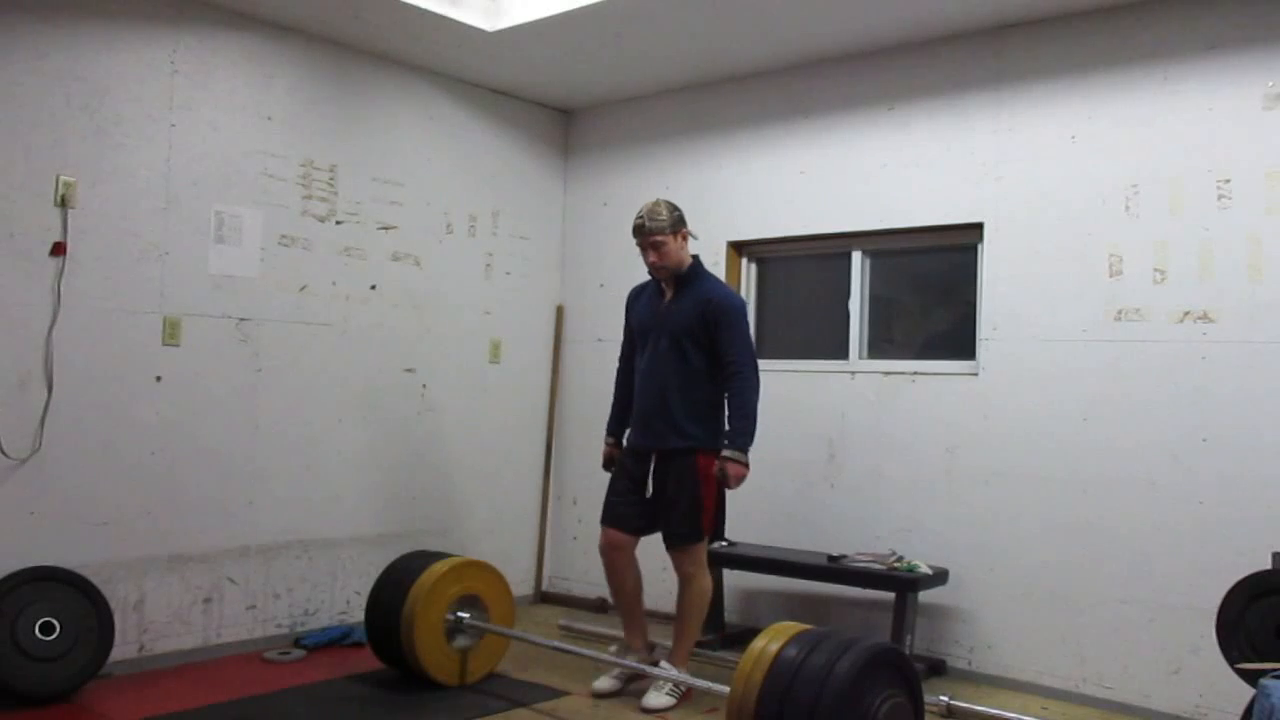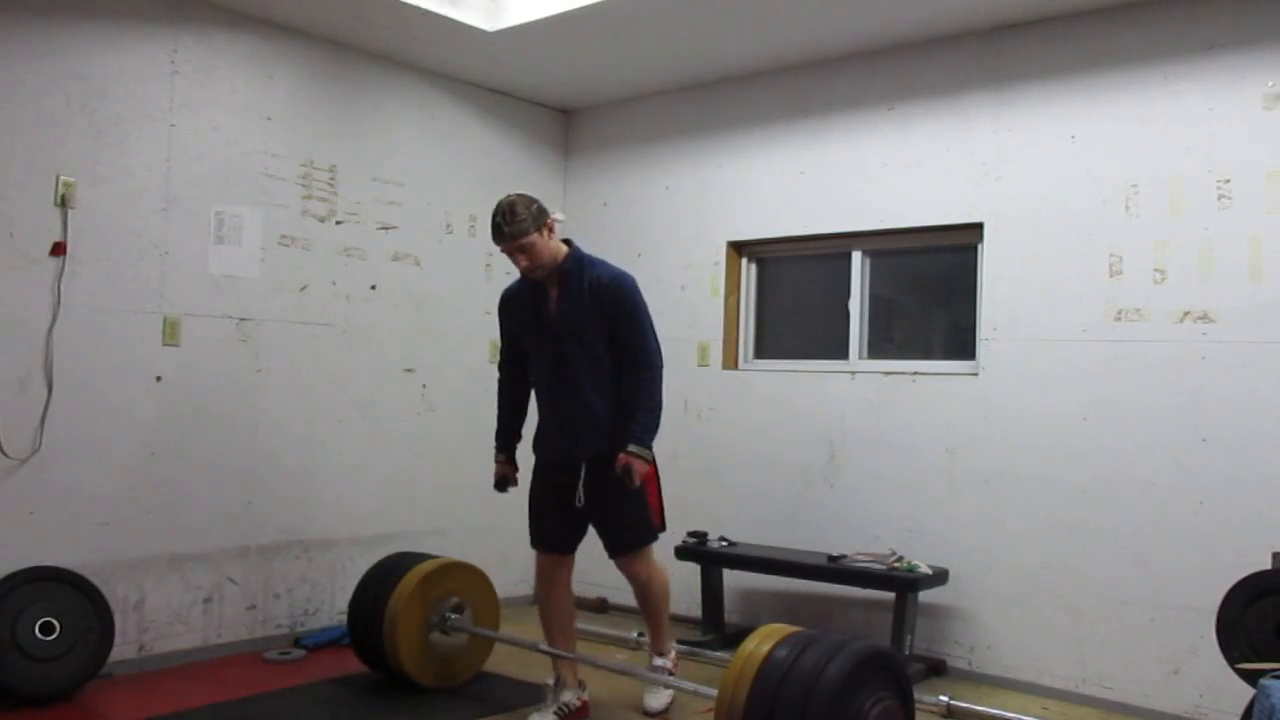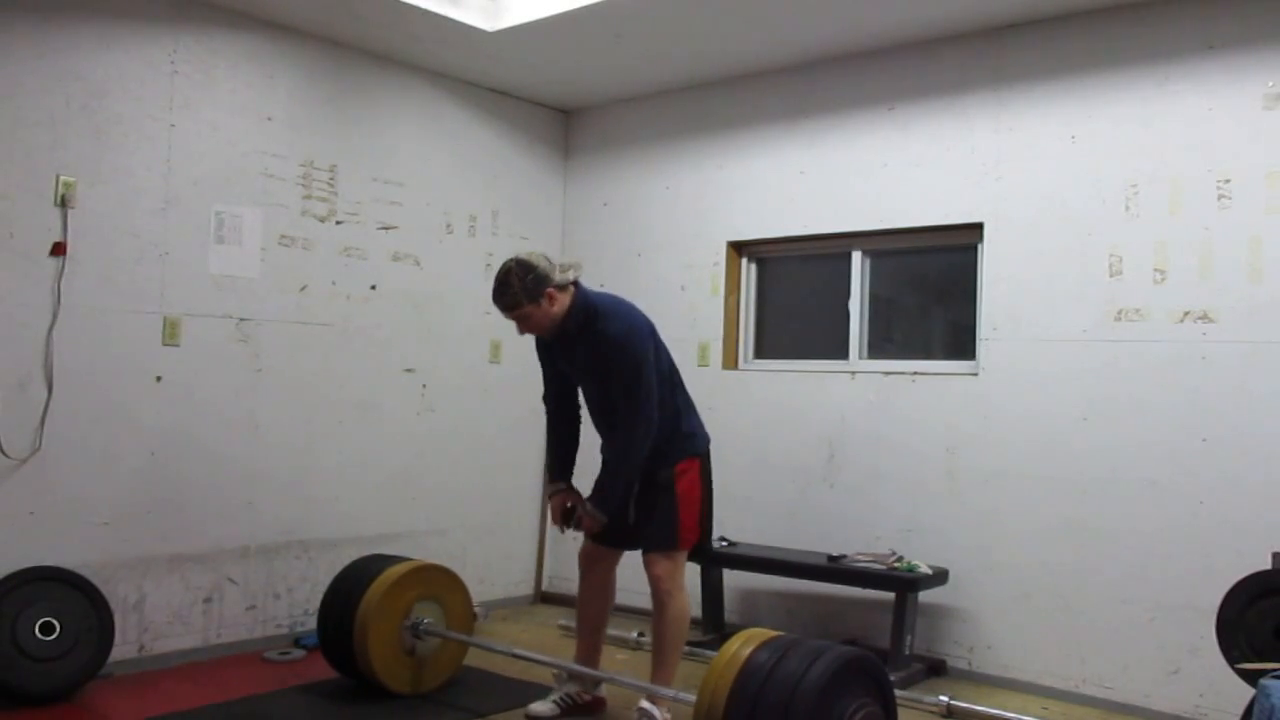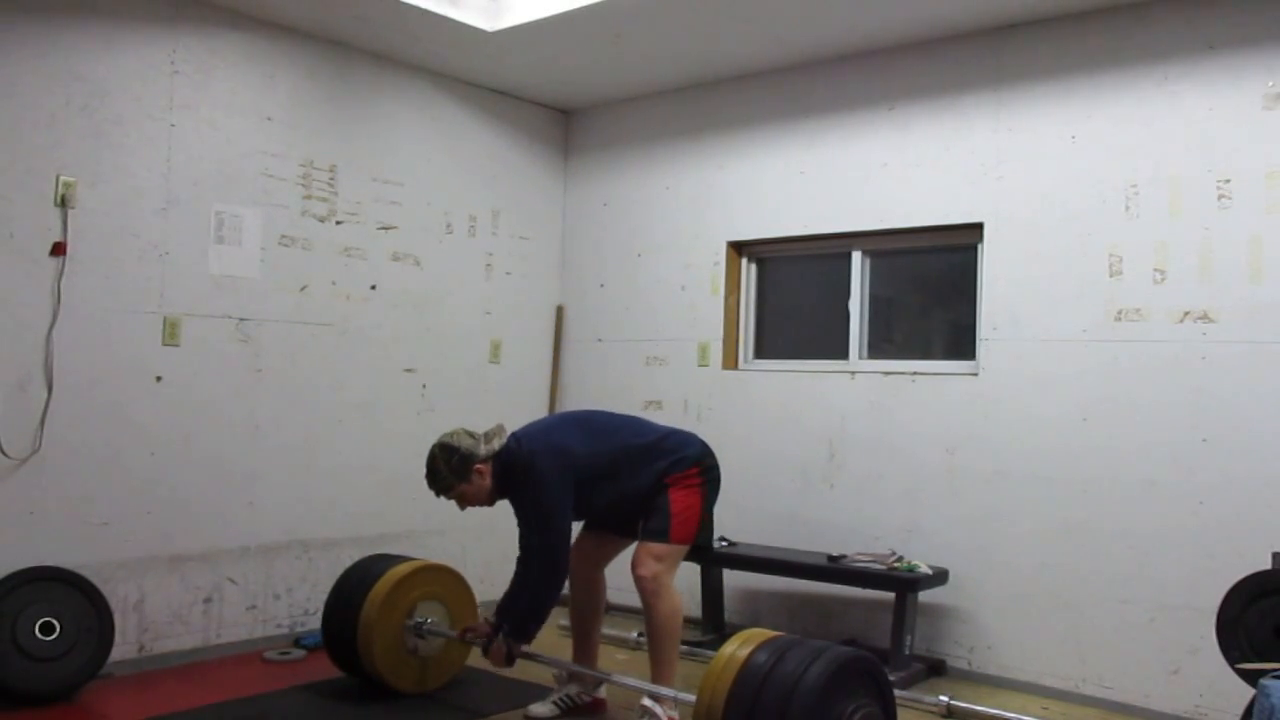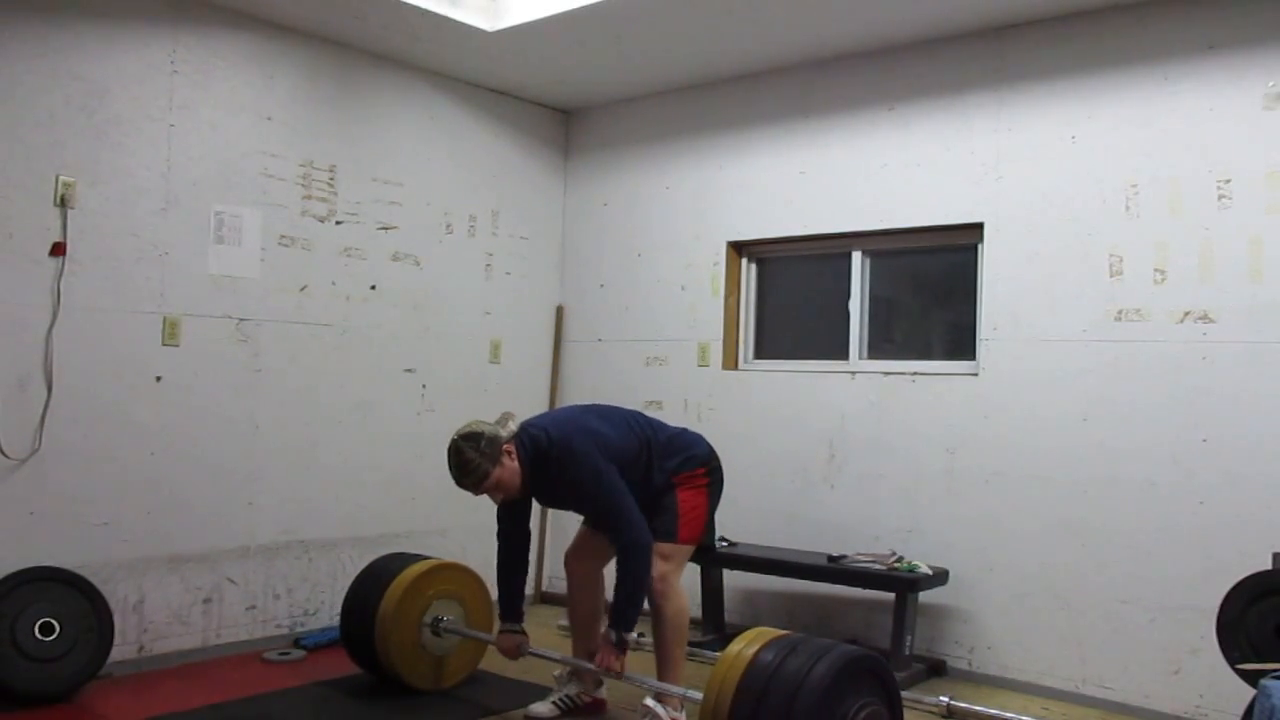
dt=1s
person 1, frame 1
left shoulder: (718, 300)
right shoulder: (639, 298)
left elbow: (742, 378)
left wrist: (737, 448)
right wrist: (614, 433)
left hip: (693, 451)
right hip: (641, 447)
left knee: (689, 559)
right knee: (614, 543)
left ankle: (676, 668)
right ankle: (636, 650)
person 1, frame 2
left shoulder: (610, 285)
right shoulder: (515, 301)
left elbow: (646, 366)
right elbow: (513, 377)
left wrist: (639, 444)
right wrist: (504, 447)
left hip: (615, 451)
right hip: (555, 453)
left knee: (636, 561)
right knee: (551, 565)
left ankle: (663, 656)
person 1, frame 3
left shoulder: (620, 328)
right shoulder: (552, 337)
left elbow: (640, 422)
right elbow: (561, 410)
left wrist: (601, 501)
right wrist: (558, 481)
left hip: (673, 453)
right hip: (623, 457)
left knee: (663, 571)
right knee: (593, 559)
person 1, frame 4
left shoulder: (539, 469)
right shoulder: (515, 462)
left elbow: (550, 565)
right elbow: (536, 554)
left wrist: (514, 637)
right wrist: (498, 621)
left hip: (682, 470)
right hip: (638, 478)
left knee: (649, 572)
right knee: (582, 561)
right ankle: (585, 686)
person 1, frame 5
left shoulder: (573, 454)
right shoulder: (520, 459)
left elbow: (635, 539)
right elbow: (513, 543)
left wrist: (618, 633)
right wrist: (511, 623)
left hip: (686, 471)
right hip: (639, 480)
left knee: (657, 574)
right knee: (579, 561)
right ankle: (584, 687)
